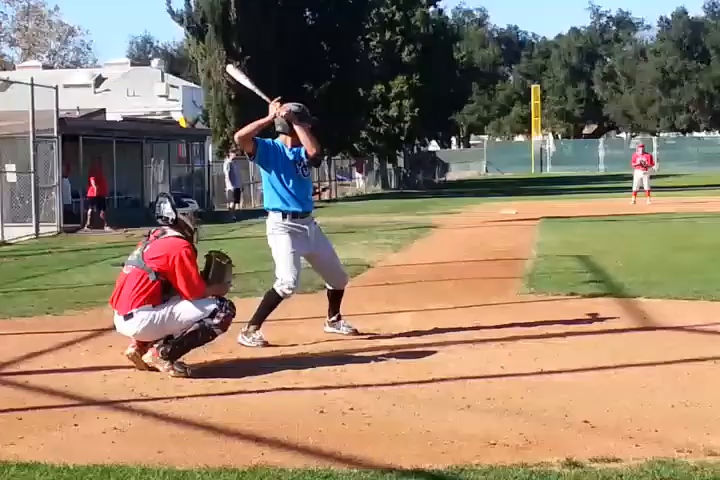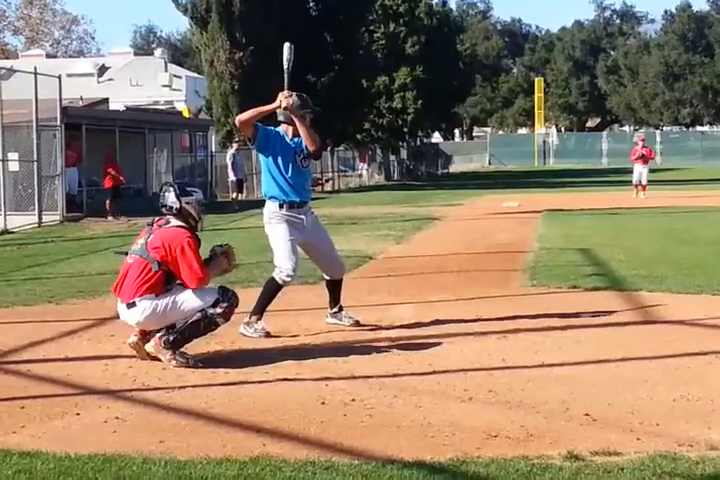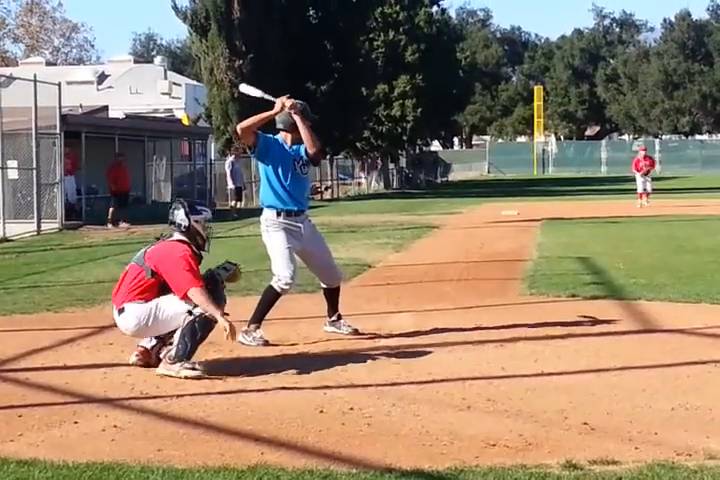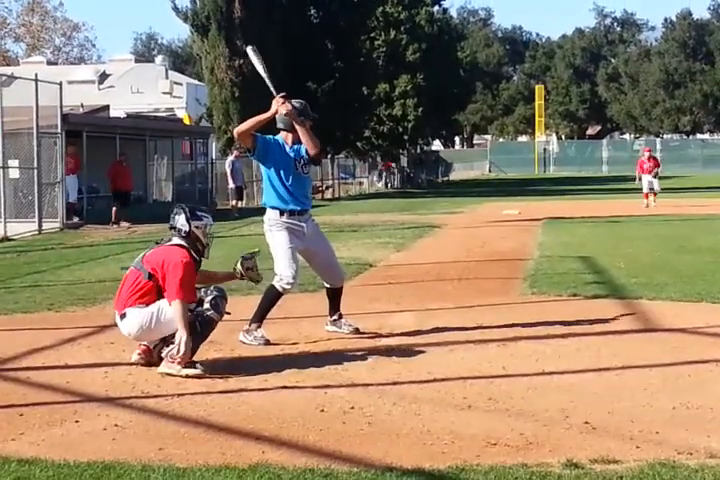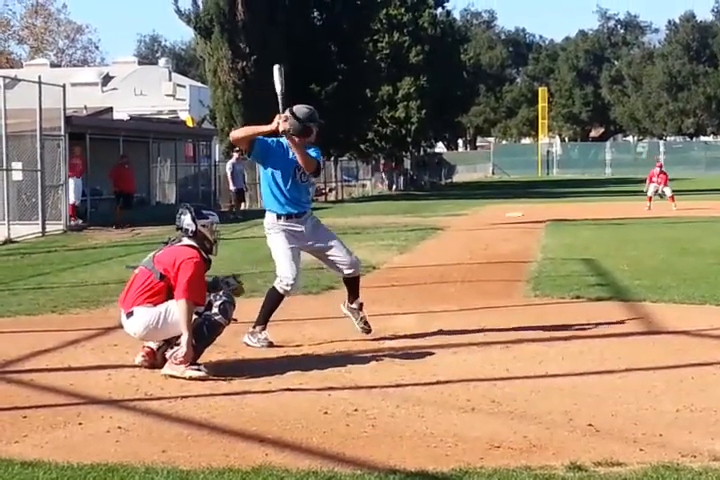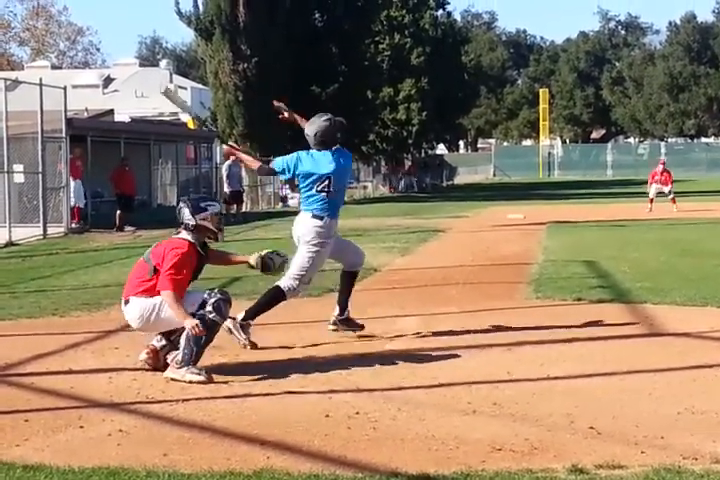
dt=0.7s
person 1, frame 1
left shoulder: (303, 152)
right shoulder: (268, 149)
left elbow: (315, 151)
right elbow: (239, 138)
left wrist: (293, 119)
right wrist: (269, 118)
left hip: (308, 224)
right hip: (282, 225)
left knee: (338, 276)
right knee: (287, 283)
left ankle: (334, 319)
right ankle: (250, 330)
person 1, frame 2
left shoulder: (304, 141)
right shoulder: (268, 136)
left elbow: (314, 147)
right elbow: (241, 121)
left wrist: (293, 113)
right wrist: (275, 105)
left hip: (305, 213)
right hip: (279, 213)
left knee: (335, 265)
right knee: (286, 270)
left ankle: (335, 310)
right ankle: (252, 320)
person 1, frame 3
left shoulder: (302, 150)
right shoulder: (267, 145)
left elbow: (315, 151)
right elbow: (242, 129)
left wrist: (296, 115)
right wrist: (275, 111)
left hip: (302, 221)
right hip: (276, 222)
left knee: (331, 273)
right knee: (284, 278)
left ankle: (333, 319)
right ankle: (250, 329)
person 1, frame 4
left shoulder: (303, 148)
right shoulder: (268, 145)
left elbow: (316, 151)
right elbow: (239, 133)
left wrist: (295, 118)
right wrist: (271, 112)
left hip: (306, 221)
right hip: (279, 222)
left knee: (334, 273)
right knee: (286, 277)
left ankle: (334, 319)
right ankle: (251, 328)
person 1, frame 5
left shoulder: (312, 152)
right shoulder: (269, 146)
left elbow: (311, 169)
right elbow: (235, 136)
left wrist: (290, 139)
right wrist: (270, 128)
left hip: (307, 222)
right hip: (278, 225)
left knee: (349, 263)
right knee: (287, 279)
left ankle: (353, 304)
right ankle: (256, 330)
person 1, frame 6
left shoulder: (300, 159)
right shoulder: (344, 159)
left elbow: (263, 169)
right elbow: (335, 145)
left wrist: (238, 153)
right wrist: (296, 118)
left hip: (307, 224)
right hip: (321, 229)
left knee: (355, 258)
right knee: (291, 282)
left ankle: (342, 316)
right ankle: (243, 321)
person 2, frame 1
left shoulder: (152, 239)
right shoulder: (180, 246)
right elbow: (196, 293)
left wrist: (208, 282)
right wrist: (220, 288)
left hip: (123, 318)
right hip: (142, 320)
left knee: (180, 300)
right knee: (223, 310)
left ankle: (142, 345)
right ankle: (163, 353)
person 2, frame 2
left shoulder: (156, 227)
right shoulder: (181, 236)
right elbow: (199, 280)
left wrist: (209, 265)
right wrist: (219, 263)
left hip: (127, 305)
right hip: (143, 308)
left knee: (184, 290)
right knee: (226, 299)
left ankle: (145, 334)
right ankle: (166, 343)
person 2, frame 3
left shoulder: (168, 245)
right shoulder: (180, 252)
left elbow: (180, 281)
right elbow: (194, 290)
left wrist: (210, 277)
right wrist: (221, 317)
left hip: (129, 312)
right hip: (135, 315)
right knee: (214, 296)
left ankle: (148, 351)
right ankle: (175, 361)
person 2, frame 4
left shoulder: (169, 249)
right shoulder: (180, 257)
left elbow: (198, 276)
right elbow: (178, 299)
left wrist: (236, 274)
right wrist: (185, 337)
left hip: (128, 317)
right hip: (138, 319)
left knee: (196, 297)
right knee: (214, 298)
left ankle: (151, 349)
right ankle: (175, 360)
person 2, frame 5
left shoulder: (175, 249)
right shoulder: (192, 258)
right elbow: (184, 299)
left wrist: (209, 285)
right wrist: (187, 338)
right hip: (144, 320)
right knee: (223, 303)
left ankle: (155, 351)
right ankle: (179, 362)
person 2, frame 6
left shoulder: (190, 241)
right shoulder: (183, 248)
left elbow: (212, 256)
right elbow: (167, 290)
left wrist: (247, 259)
right wrist: (187, 319)
left hip: (142, 304)
right hip: (141, 306)
left knee: (202, 311)
right knee: (218, 302)
left ankle: (158, 350)
right ankle: (181, 365)
